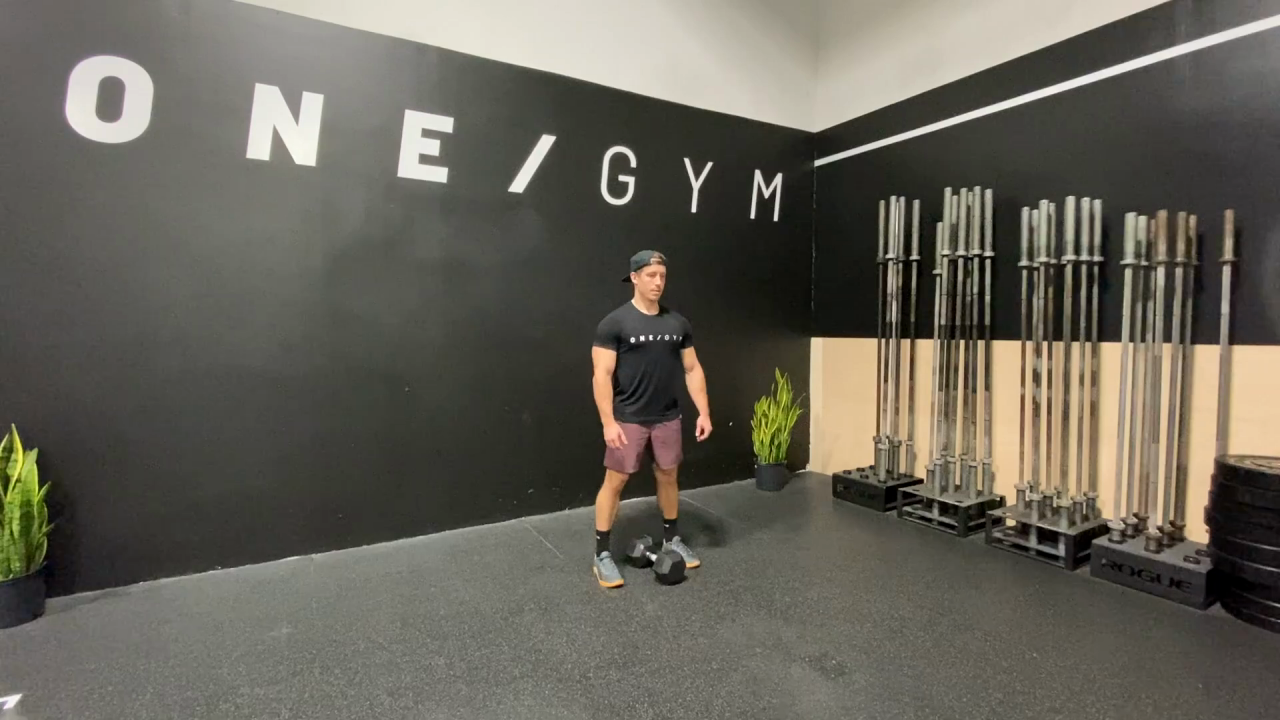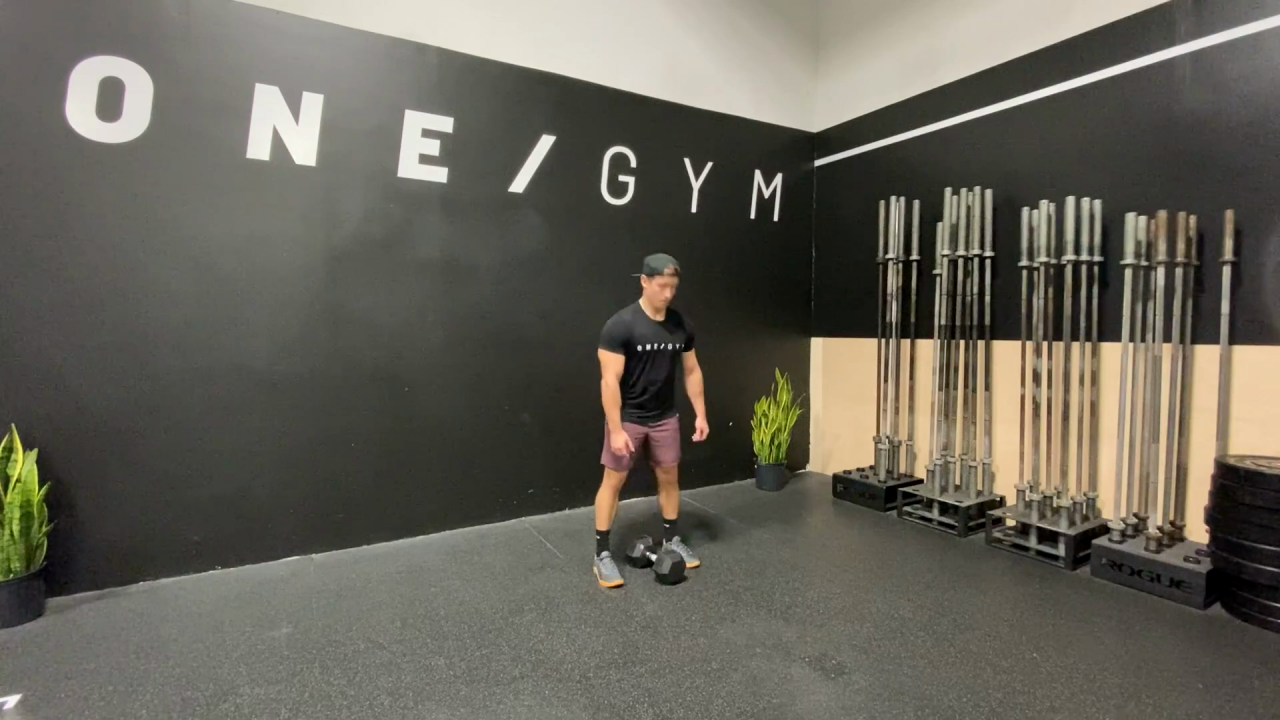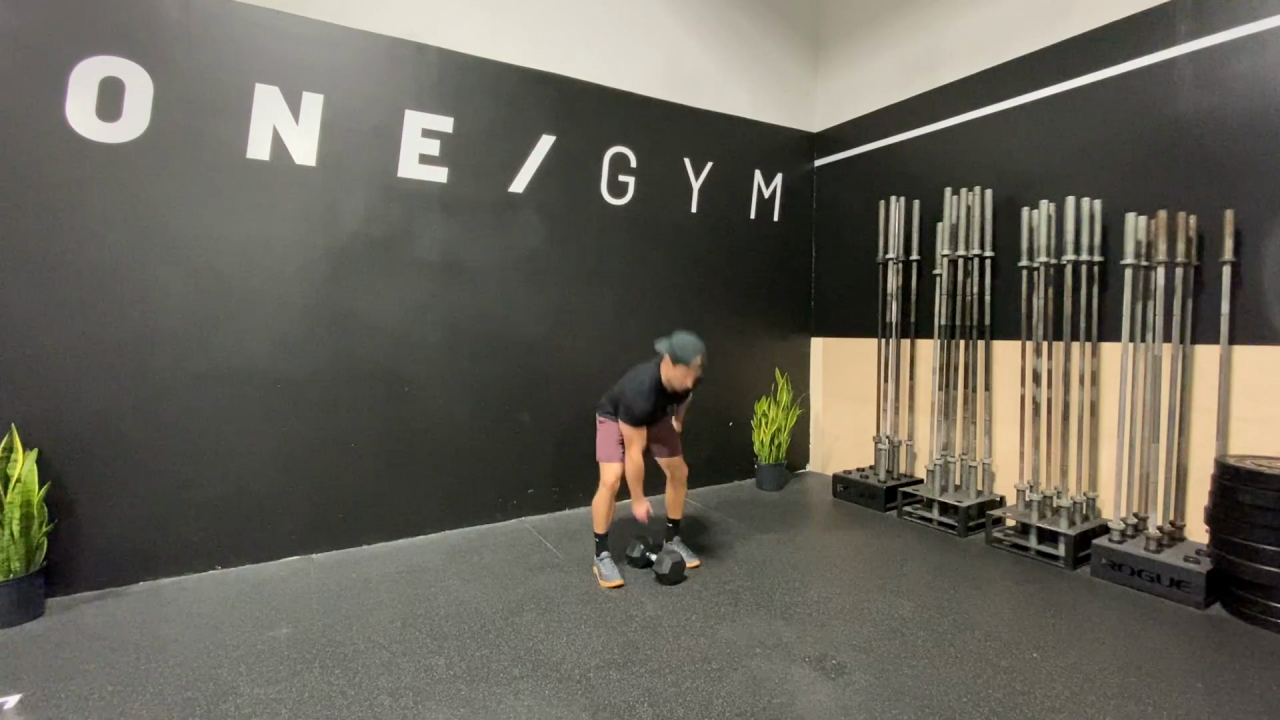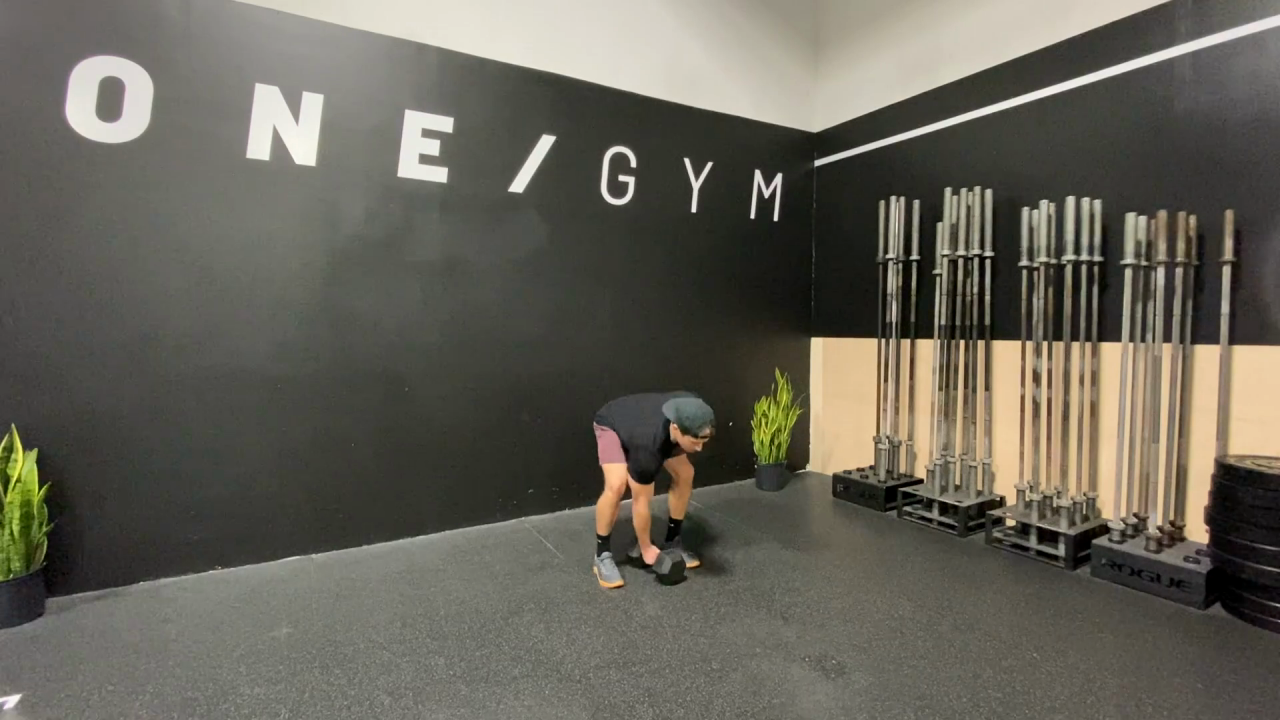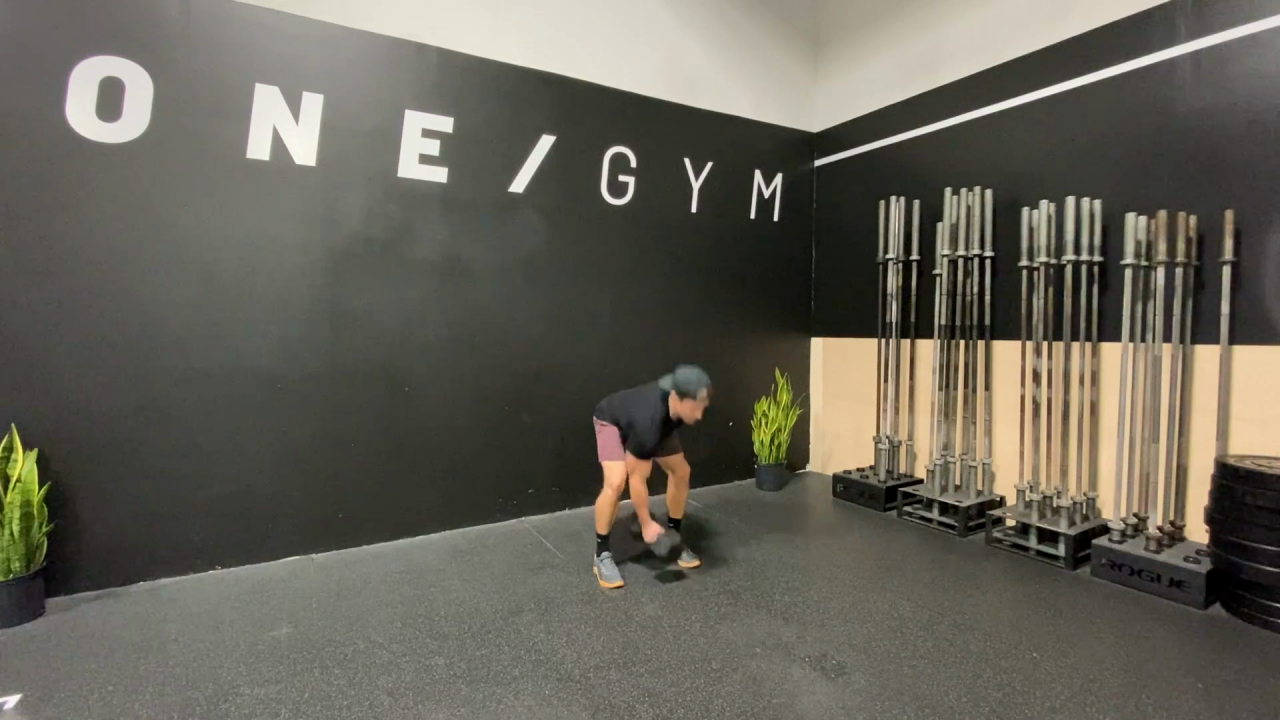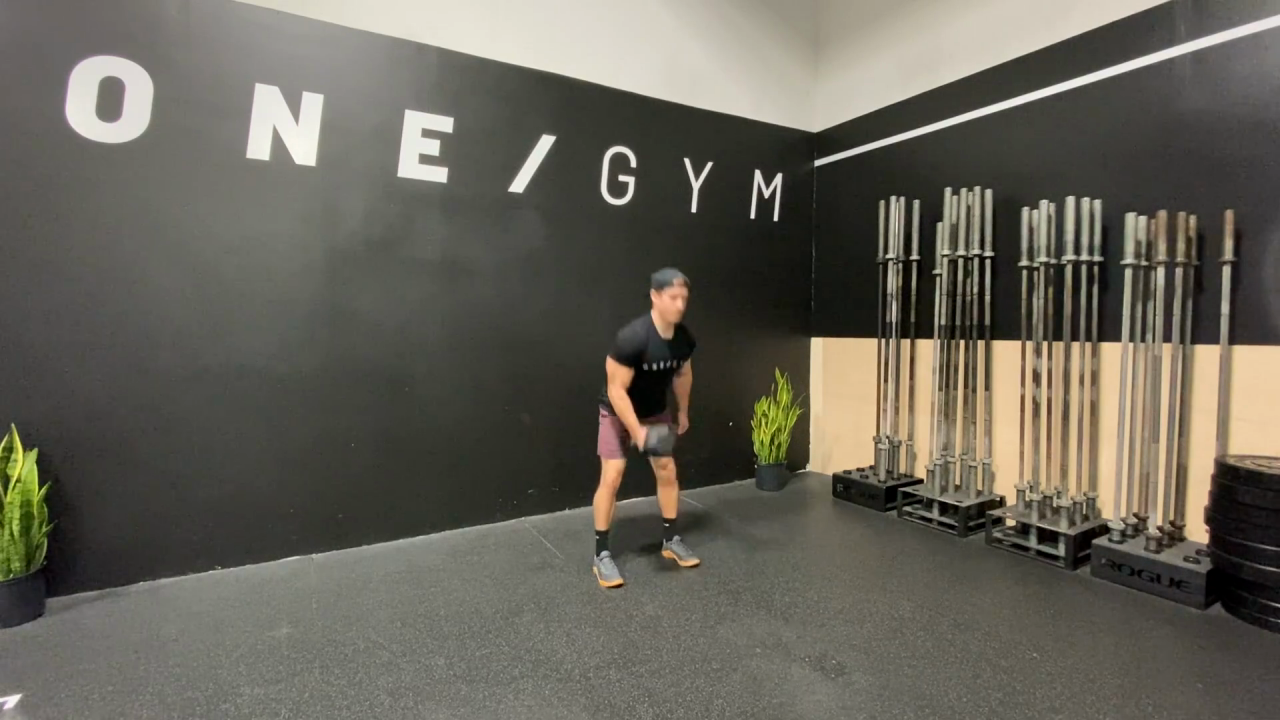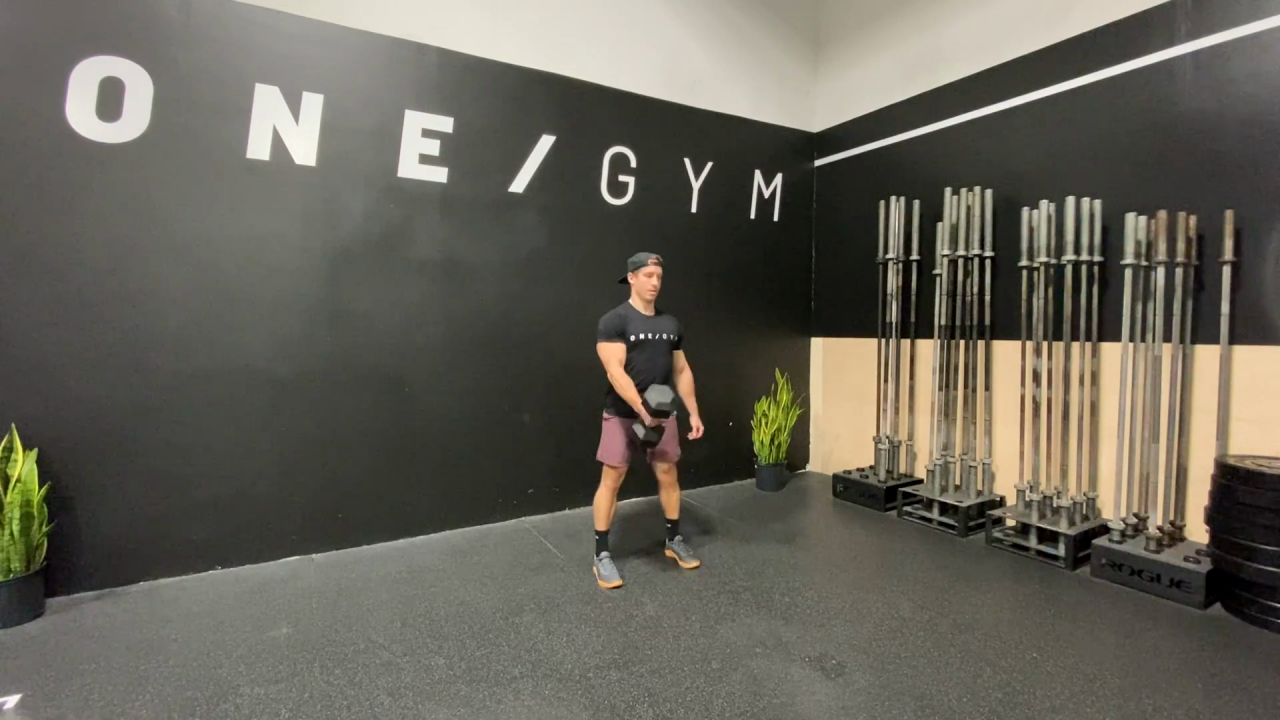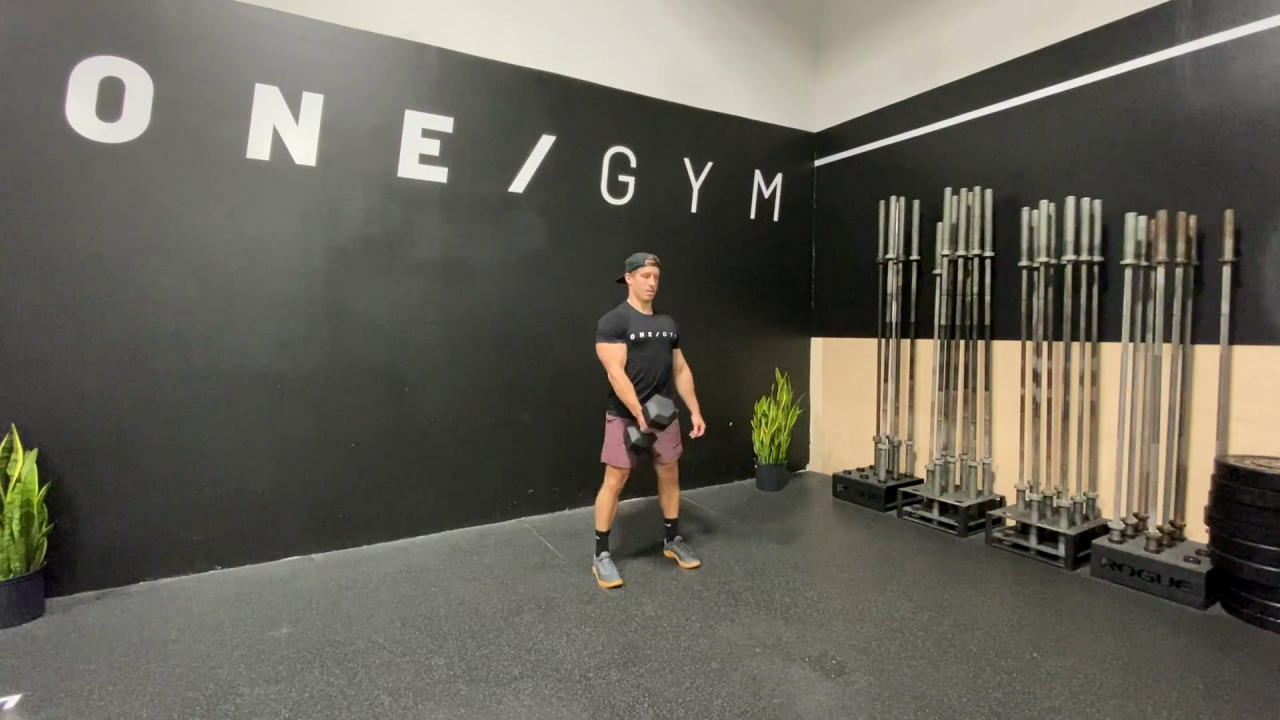
dt=0.3s
person 1, frame 1
left shoulder: (678, 323)
right shoulder: (615, 323)
left elbow: (692, 370)
right elbow: (602, 375)
left wrist: (703, 413)
right wrist: (609, 422)
left hip: (668, 418)
right hip: (628, 420)
left knee: (668, 477)
right knee: (615, 482)
left ankle: (671, 539)
right ankle: (602, 554)
person 1, frame 2
left shoulder: (681, 326)
right shoulder: (621, 325)
left elbow: (692, 372)
right elbow: (610, 379)
left wrist: (701, 416)
right wrist: (616, 430)
left hip: (664, 418)
right hip: (626, 418)
left knee: (668, 477)
right knee: (614, 481)
left ankle: (672, 540)
right ankle: (602, 554)
person 1, frame 3
left shoulder: (687, 378)
right shoulder: (639, 392)
right elbow: (635, 453)
left wrist: (678, 420)
right wrist: (637, 500)
left hip: (655, 417)
right hip: (614, 417)
left knee: (679, 471)
right knee: (611, 480)
left ankle: (673, 539)
right ankle: (601, 555)
person 1, frame 4
left shoulder: (690, 411)
right shoulder: (648, 448)
right elbow: (641, 503)
right wrist: (645, 548)
left hip: (641, 417)
right hip: (612, 425)
left knee: (685, 474)
right knee: (616, 485)
left ankle: (673, 541)
right ankle: (602, 556)
person 1, frame 5
left shoulder: (685, 392)
right shoulder: (648, 426)
right elbow: (637, 480)
right wrist: (647, 524)
left hip: (641, 407)
right hip: (612, 421)
left knee: (681, 472)
right knee: (616, 482)
right ankle: (602, 555)
person 1, frame 6
left shoulder: (685, 338)
right shoulder: (632, 338)
left elbow: (683, 375)
right elbow: (616, 391)
left wrist: (682, 411)
right wrist: (638, 432)
left hip: (656, 411)
right hip: (617, 412)
left knee: (668, 472)
right knee: (612, 477)
left ankle: (671, 541)
right ankle: (601, 554)
person 1, frame 7
left shoulder: (671, 323)
right shoulder: (614, 321)
left elbow: (682, 371)
right elbow: (615, 371)
left wrist: (694, 413)
right wrist: (642, 409)
left hip: (663, 413)
right hip: (622, 415)
left knee: (669, 476)
right knee: (611, 481)
left ankle: (673, 540)
right ankle: (601, 554)
person 1, frame 8
left shoulder: (668, 323)
right shoulder: (613, 322)
left elbow: (681, 370)
right elbow: (616, 373)
left wrist: (695, 411)
right wrist: (640, 415)
right hip: (625, 415)
left knee: (669, 475)
right knee: (615, 481)
left ankle: (673, 540)
right ankle: (601, 554)
